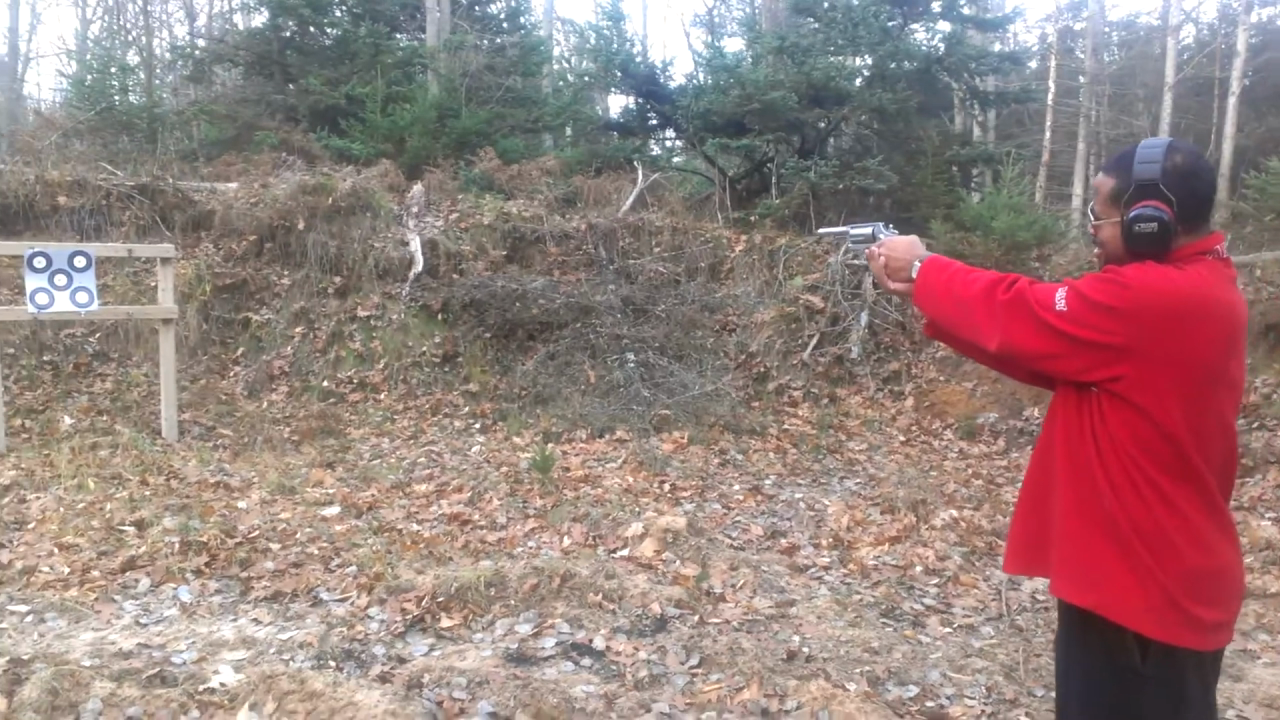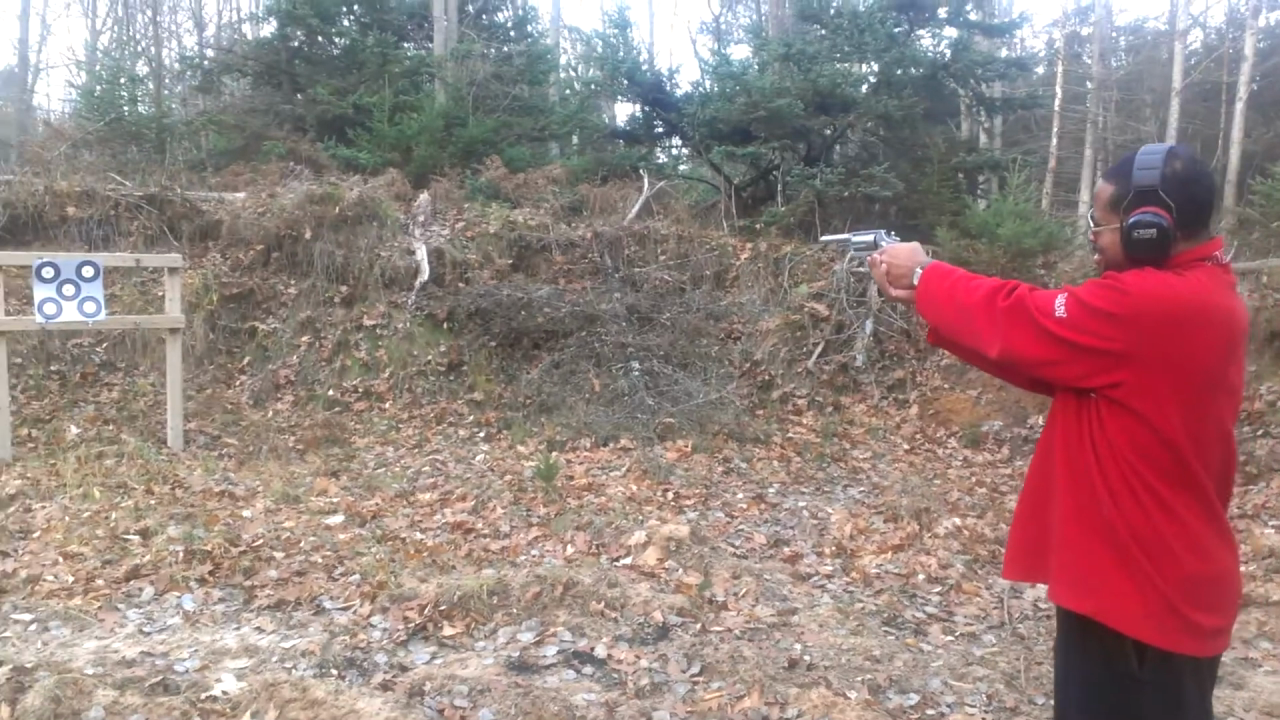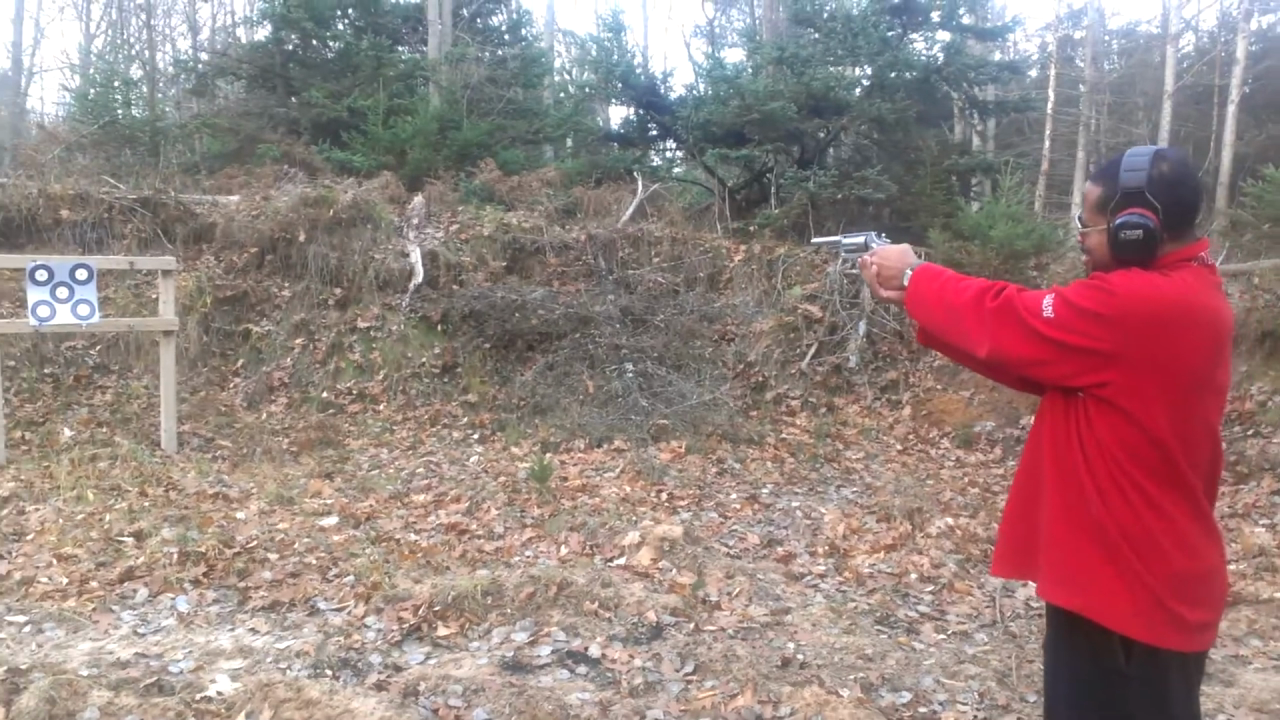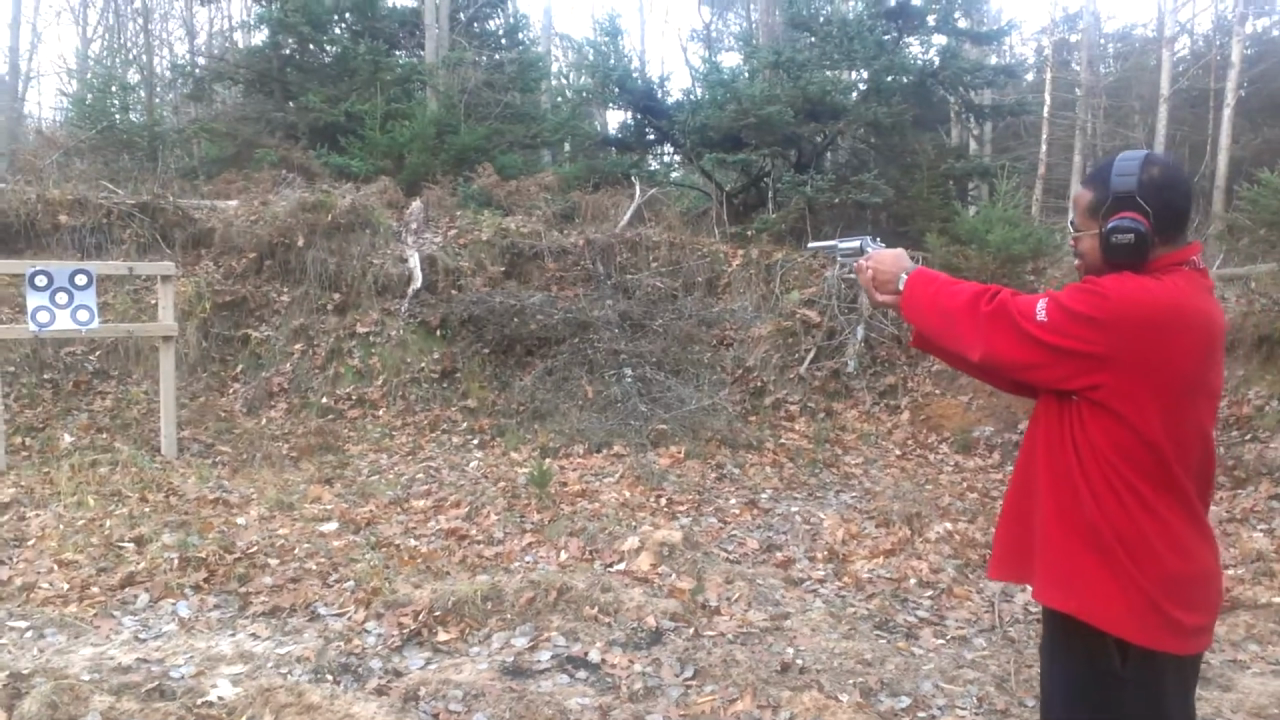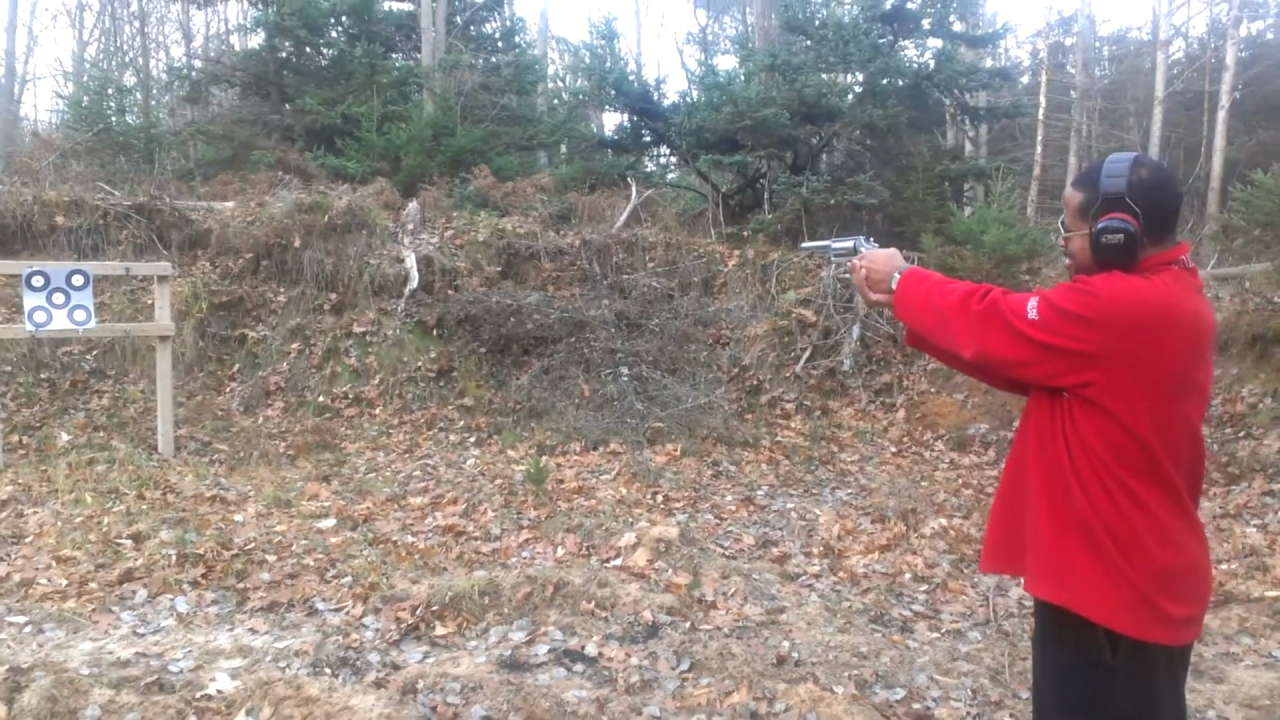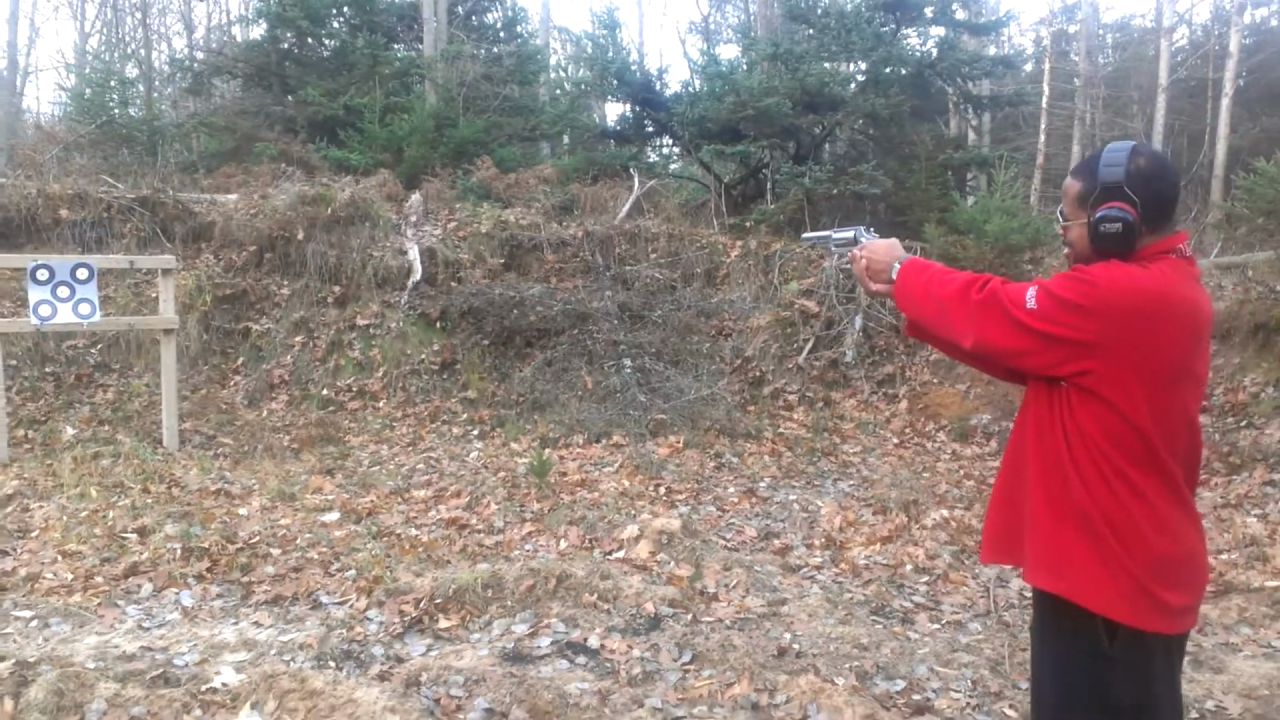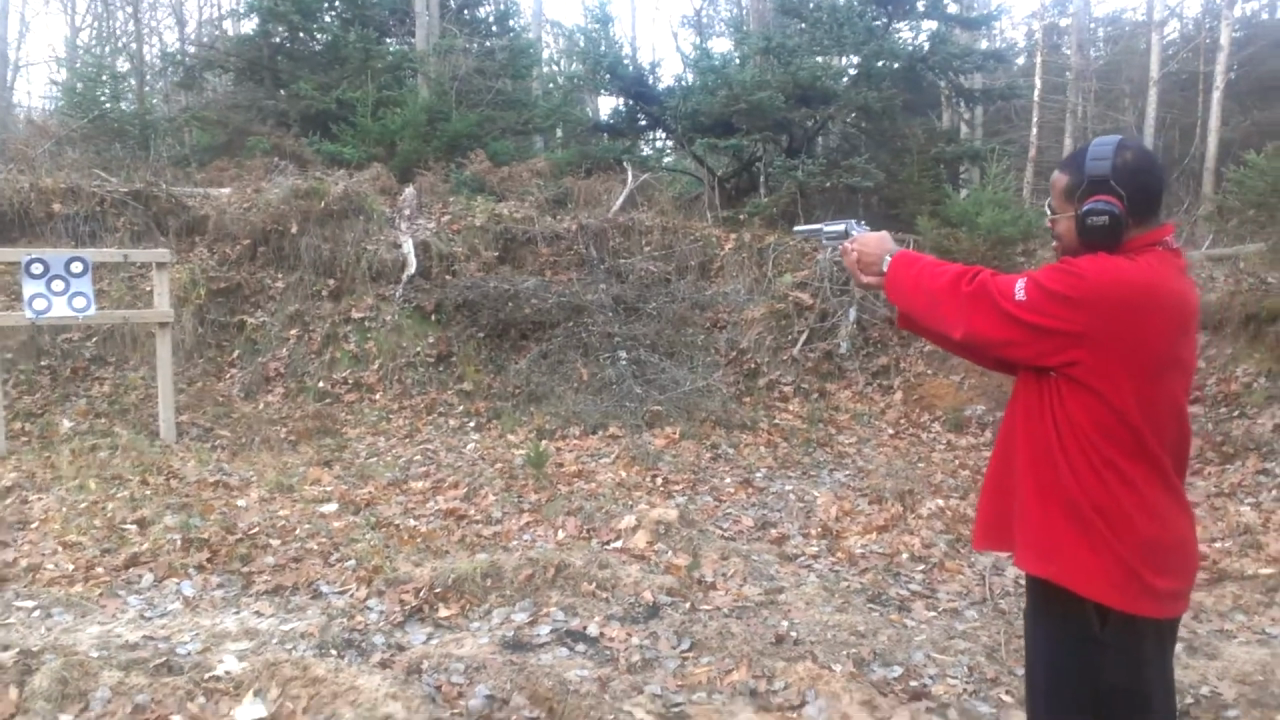
dt=0.1s
person 1, frame 1
left shoulder: (1152, 301)
right shoulder: (1194, 288)
left elbow: (1020, 316)
right elbow: (1047, 344)
left wrist: (921, 269)
right wrist: (929, 288)
left hip: (1146, 588)
right hip: (1160, 576)
person 1, frame 2
left shoulder: (1150, 307)
right shoulder: (1194, 295)
left elbow: (1020, 324)
right elbow: (1049, 347)
left wrist: (922, 276)
right wrist: (927, 296)
left hip: (1146, 594)
right hip: (1159, 582)
person 1, frame 3
left shoulder: (1137, 307)
right shoulder: (1182, 295)
left elbow: (1009, 324)
right elbow: (1035, 347)
left wrist: (911, 277)
right wrist: (920, 295)
left hip: (1133, 591)
right hip: (1147, 580)
person 1, frame 4
left shoulder: (1129, 310)
right shoulder: (1175, 298)
left elbow: (1003, 328)
right elbow: (1033, 351)
left wrist: (908, 282)
right wrist: (914, 300)
left hip: (1127, 593)
right hip: (1143, 582)
person 1, frame 5
left shoulder: (1120, 309)
right shoulder: (1165, 298)
left elbow: (995, 326)
right elbow: (1021, 347)
left wrist: (901, 281)
right wrist: (909, 298)
left hip: (1118, 585)
right hip: (1132, 576)
person 1, frame 6
left shoulder: (1117, 297)
right shoulder: (1163, 285)
left elbow: (993, 314)
right elbow: (1025, 338)
left wrist: (901, 270)
right wrist: (907, 292)
left hip: (1114, 574)
right hip: (1132, 564)
person 1, frame 7
left shoulder: (1106, 288)
right shoulder: (1152, 277)
left elbow: (984, 306)
right elbow: (1012, 328)
left wrist: (891, 263)
right wrist: (900, 283)
left hip: (1106, 560)
right hip: (1123, 551)
